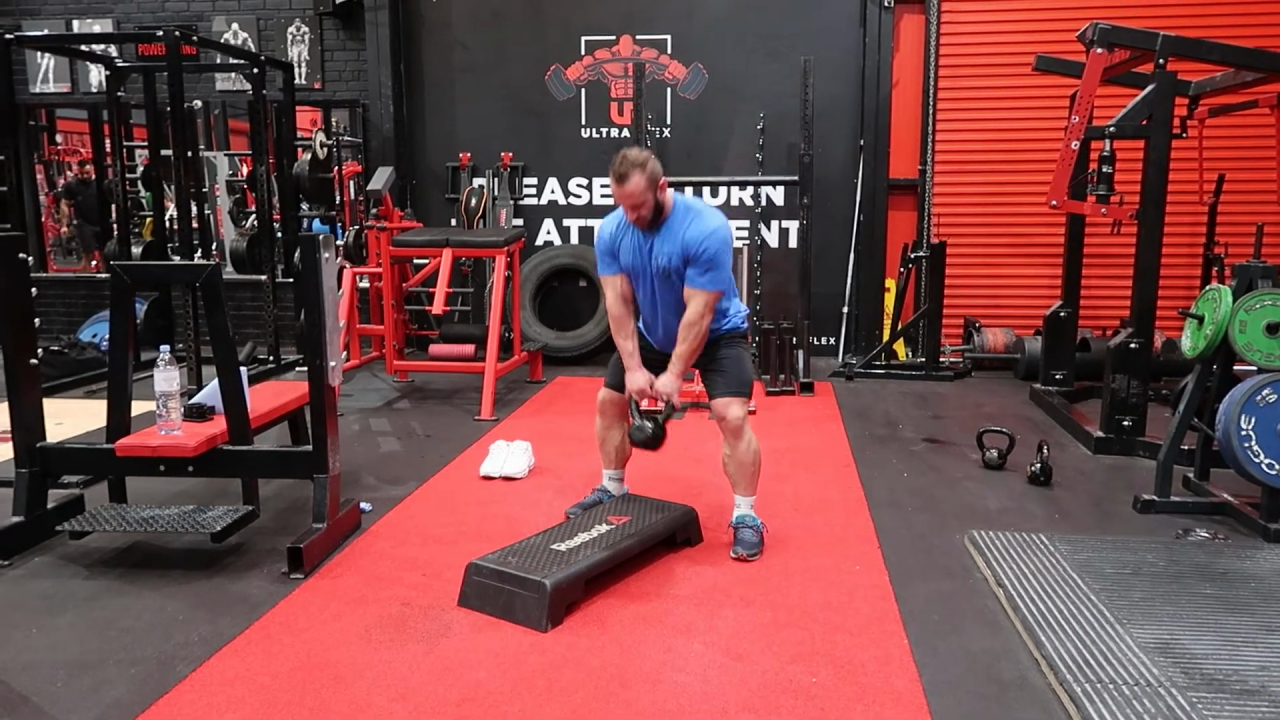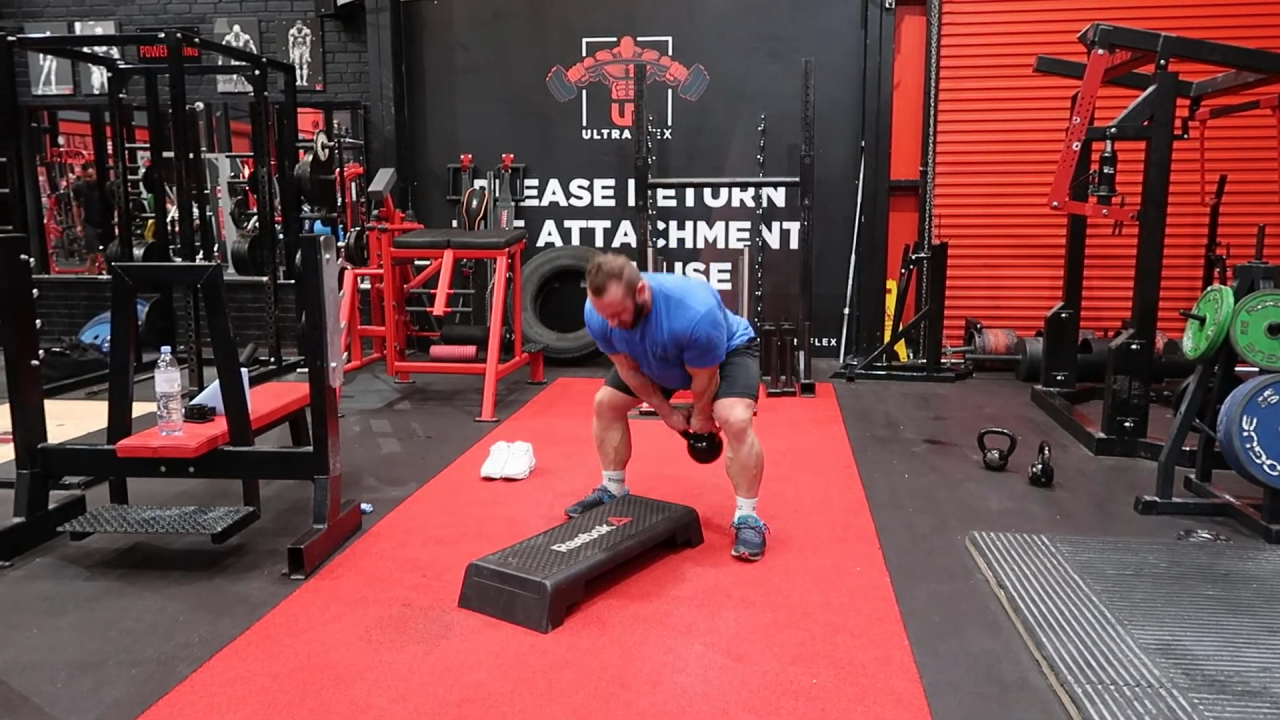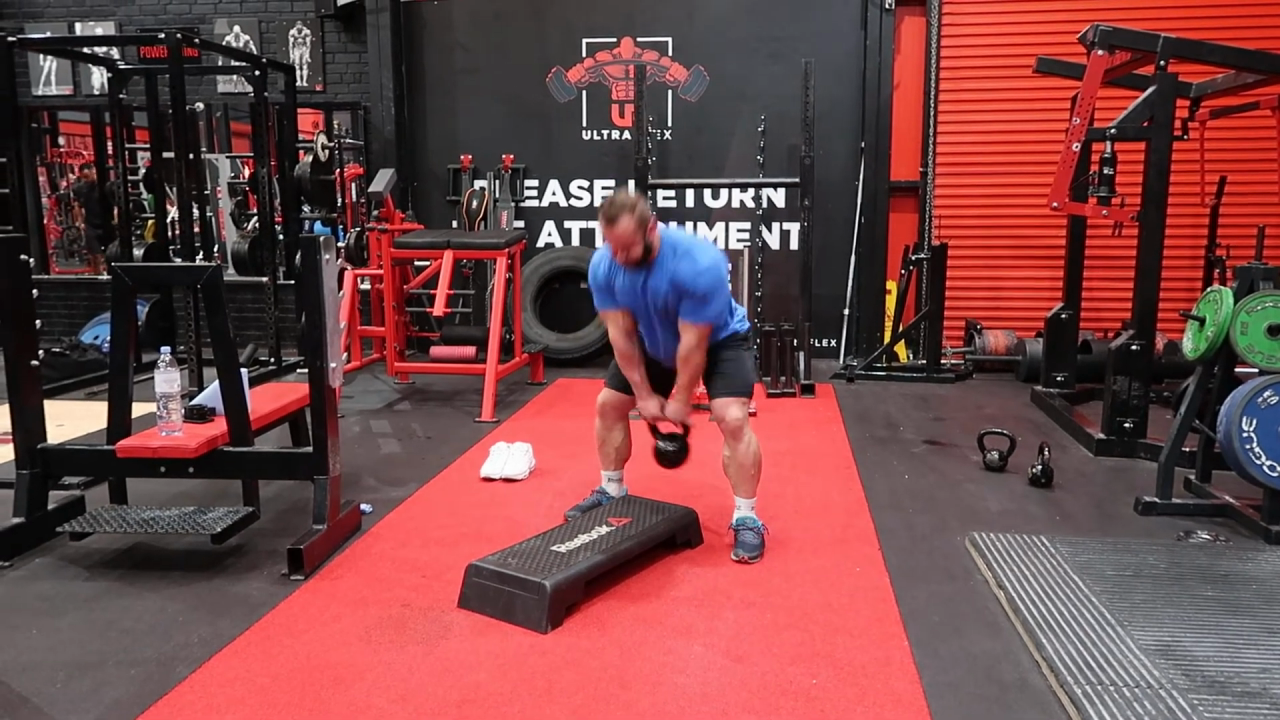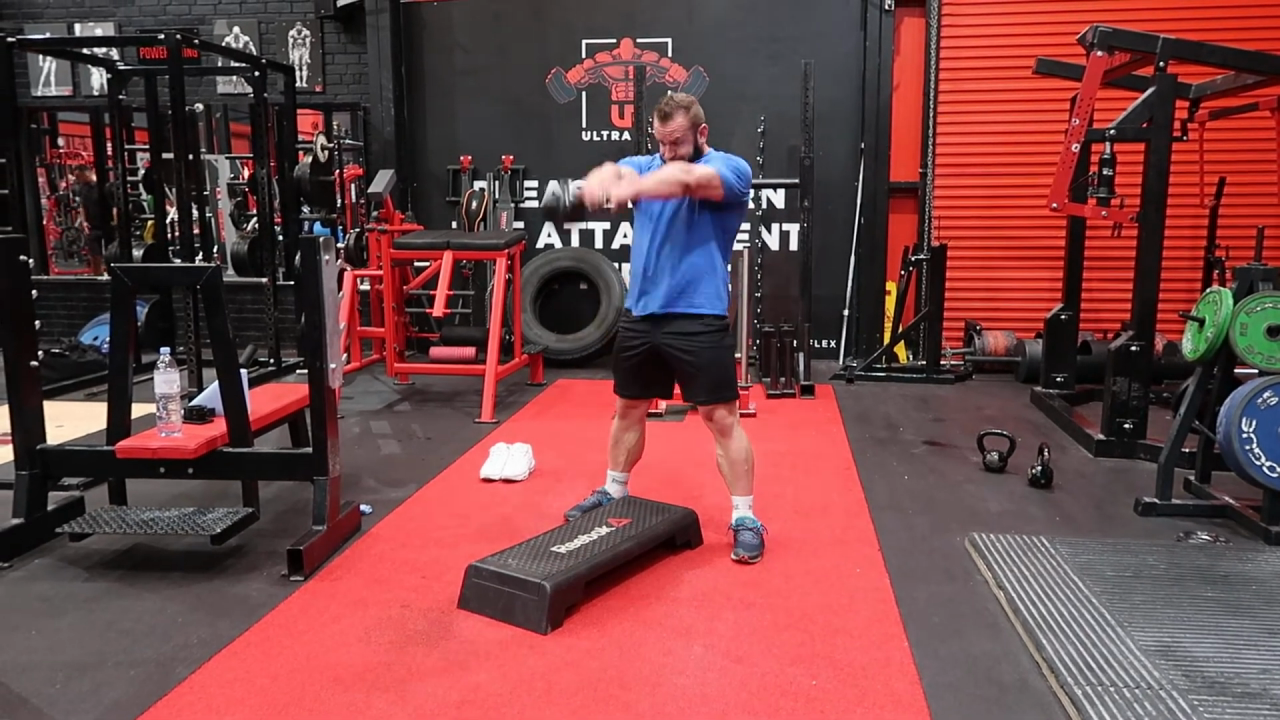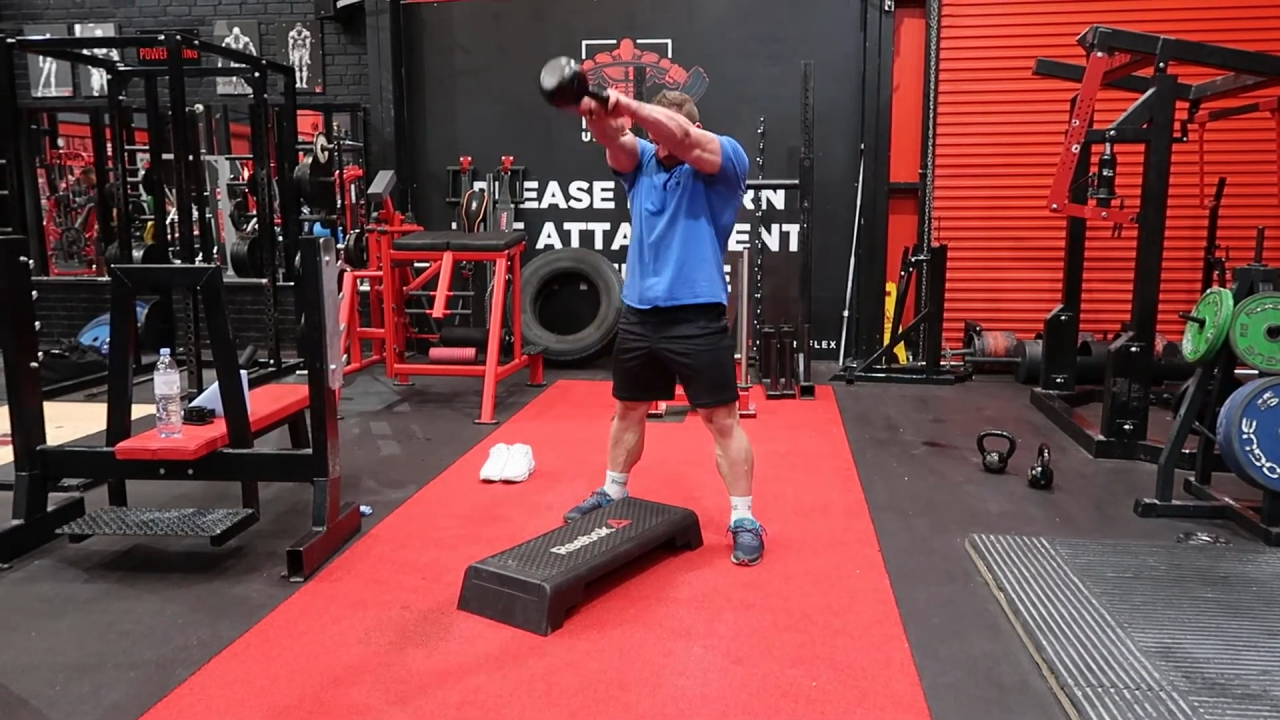
dt=0.3s
person 1, frame 1
left shoulder: (706, 229)
right shoulder: (610, 232)
left elbow: (700, 313)
right elbow: (619, 304)
left wrist: (675, 374)
right wrist: (635, 369)
left hip: (719, 332)
right hip: (654, 333)
left knee: (732, 416)
right knee: (608, 401)
left ankle: (745, 515)
right ankle: (612, 489)
person 1, frame 2
left shoulder: (694, 311)
right shoulder: (597, 314)
left elbow: (704, 378)
right elbow: (629, 369)
left wrist: (701, 418)
right wrist: (667, 412)
left hip: (726, 351)
left knee: (736, 420)
right knee: (605, 402)
left ankle: (747, 518)
right ankle: (612, 489)
person 1, frame 3
left shoulder: (700, 263)
right shoulder: (604, 264)
left elbow: (693, 345)
right elbow: (621, 335)
left wrist: (679, 400)
right wrist: (644, 396)
left hip: (720, 339)
right hip: (655, 343)
left knee: (733, 417)
right knee: (607, 404)
left ankle: (746, 519)
right ankle: (611, 492)
person 1, frame 4
left shoulder: (730, 171)
right shoulder: (643, 166)
left elbow: (683, 180)
right elbow: (616, 175)
left wrist: (626, 188)
right wrist: (598, 182)
left hip: (699, 318)
right hip: (639, 313)
left knee: (720, 417)
right knee: (628, 408)
left ankle: (745, 518)
right ankle: (613, 492)
person 1, frame 5
left shoulder: (725, 158)
right shoulder: (641, 160)
left elbow: (680, 137)
right elbow: (615, 141)
left wrist: (628, 107)
right wrist: (599, 112)
left hip: (698, 316)
right hip: (638, 313)
left knee: (720, 418)
right knee: (627, 409)
left ankle: (743, 519)
right ankle: (613, 492)
